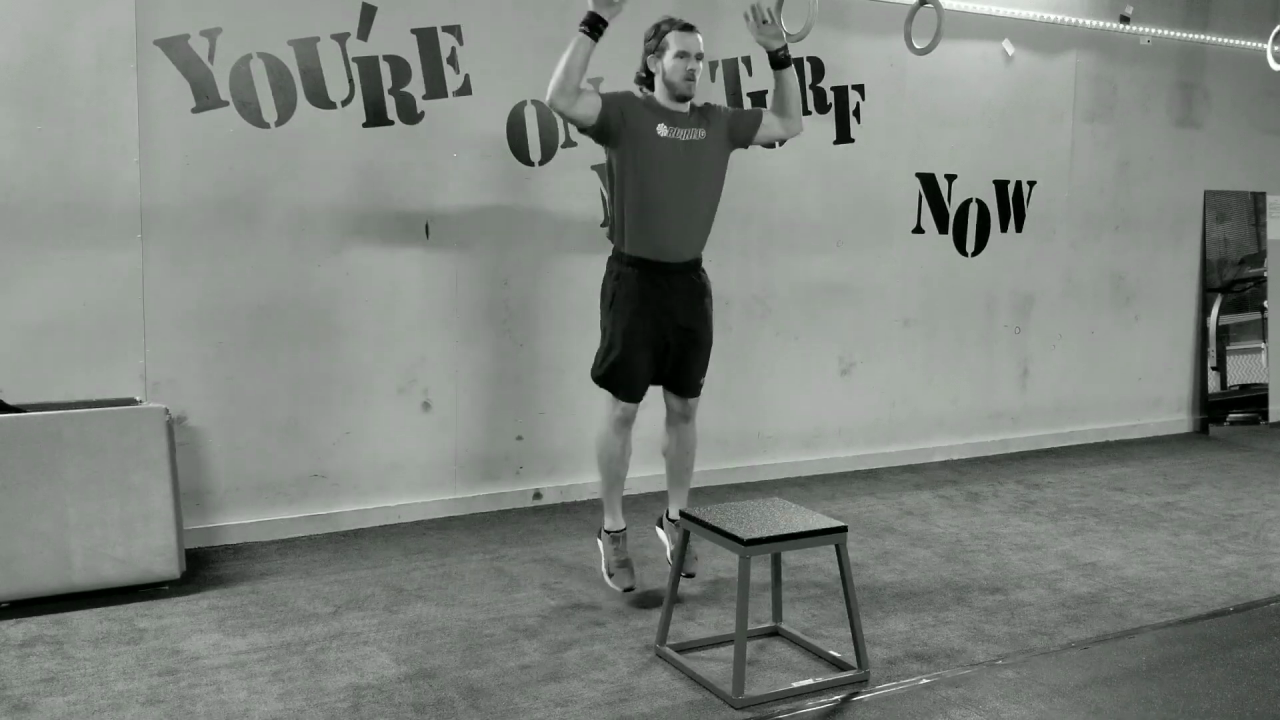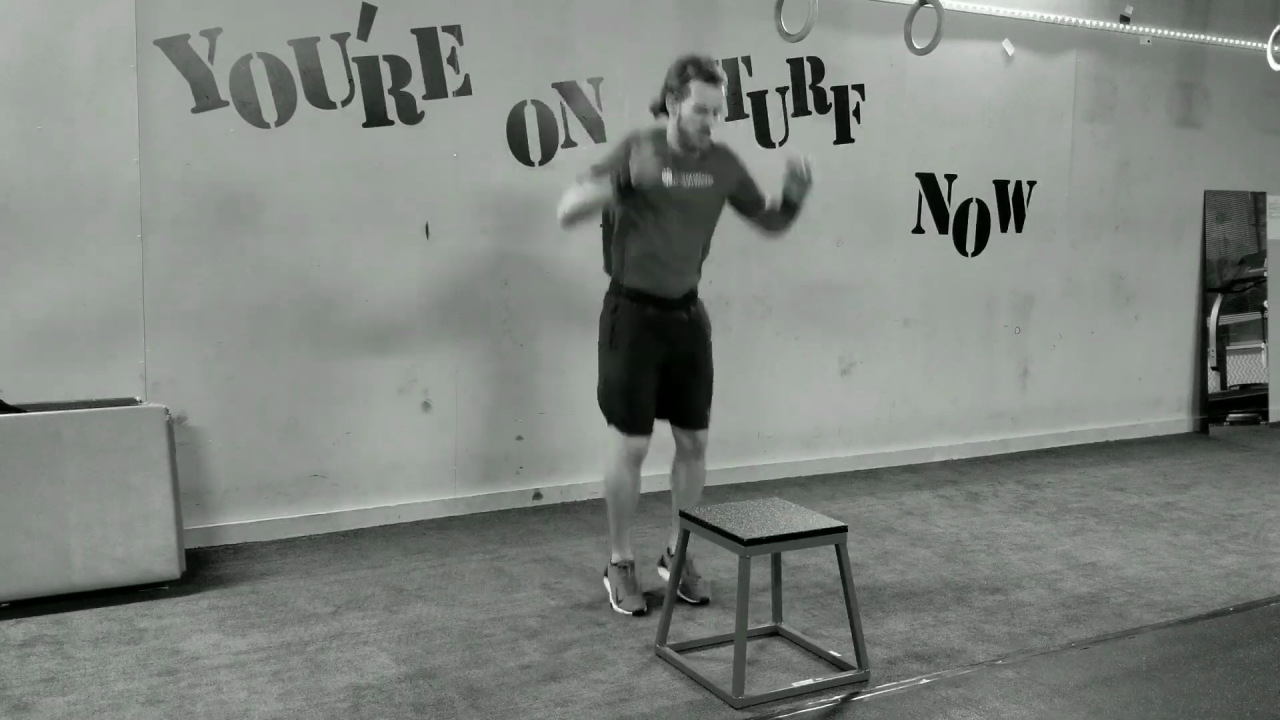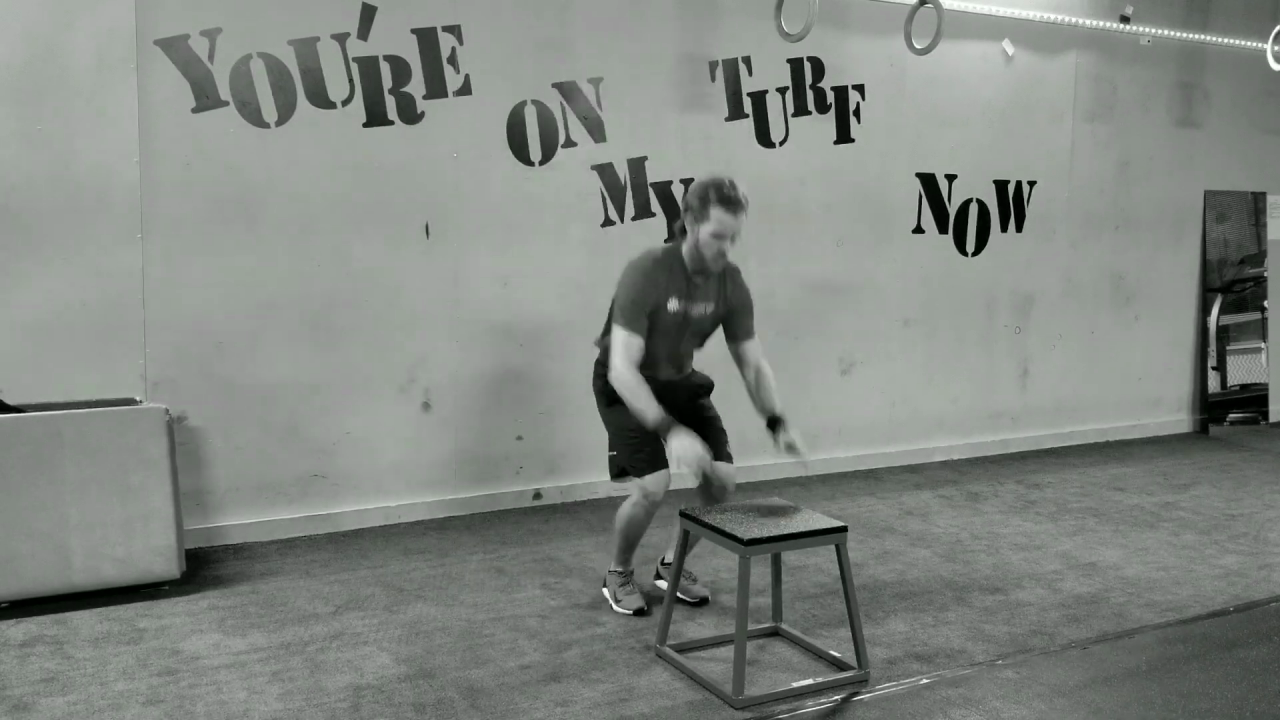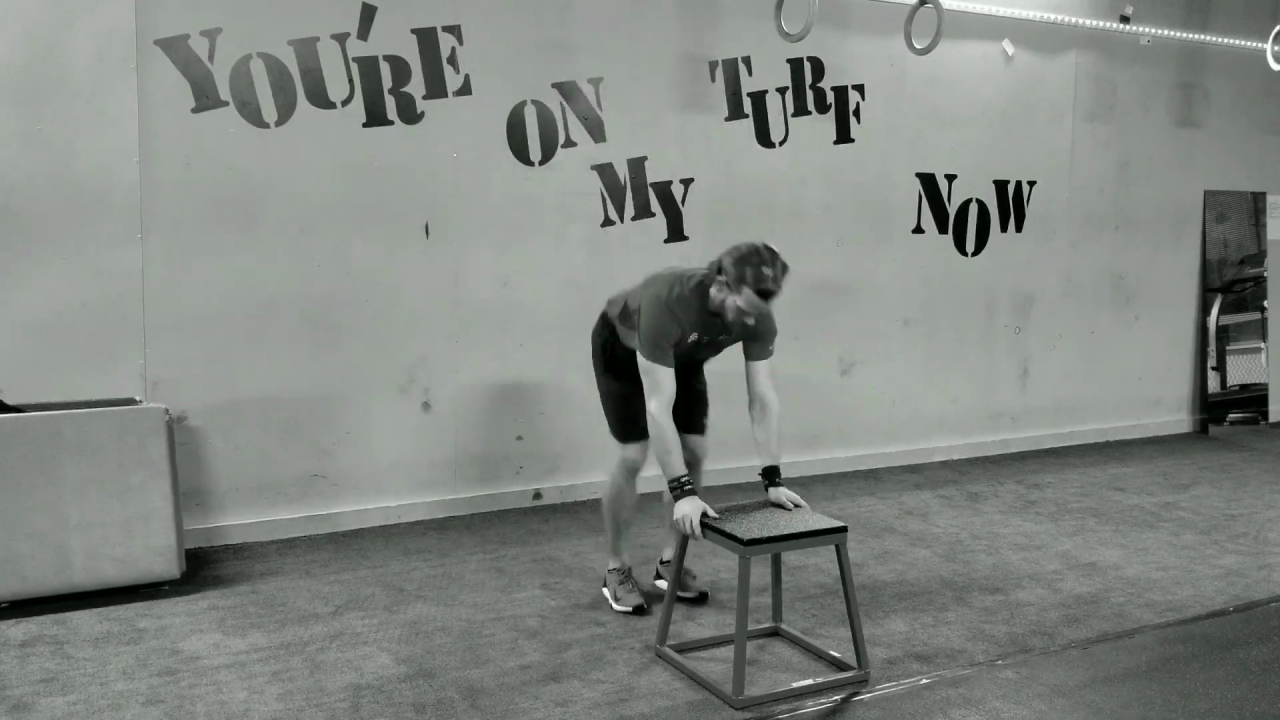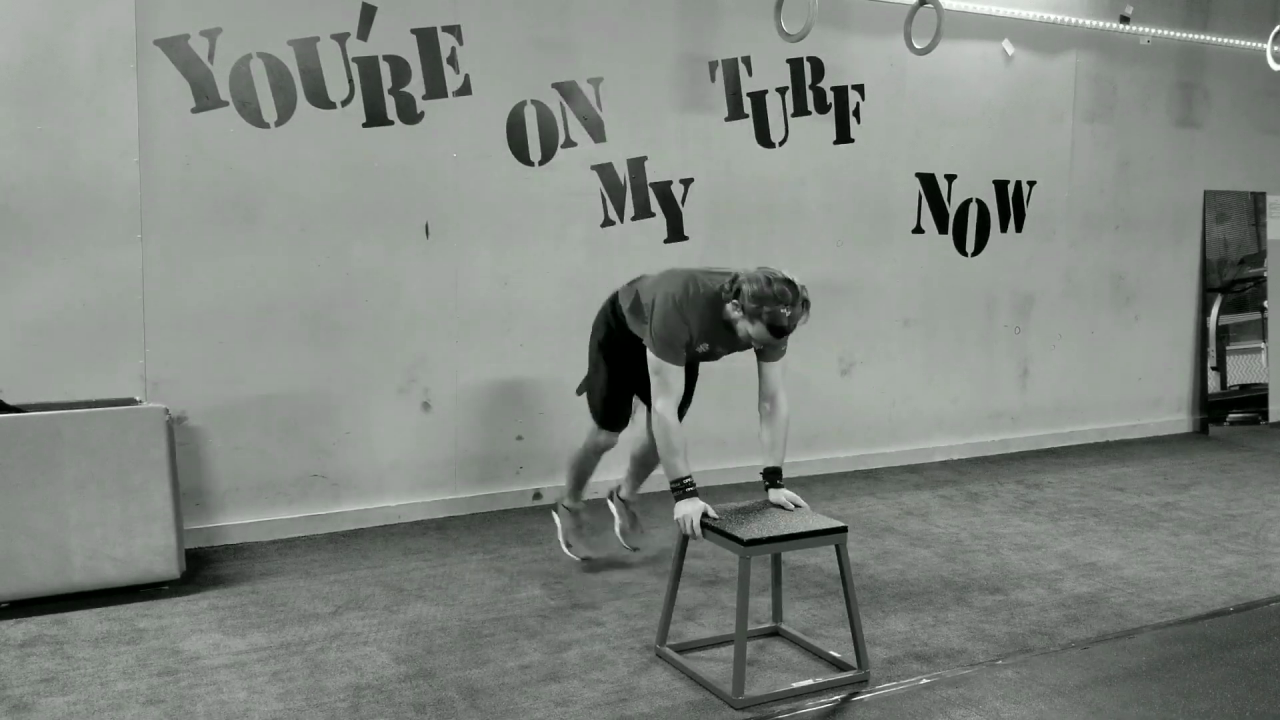
dt=0.2s
person 1, frame 1
left shoulder: (716, 120)
right shoulder: (626, 111)
left elbow: (787, 124)
right elbow: (560, 96)
left wrist: (779, 57)
left hip: (690, 281)
right hip: (635, 281)
left knee: (684, 408)
right knee: (623, 408)
left ankle: (676, 518)
right ankle: (612, 530)
person 1, frame 2
left shoulder: (723, 164)
right shoulder: (633, 152)
left elbow: (770, 222)
right elbow: (569, 211)
left wrist: (794, 195)
right wrist: (626, 176)
left hip: (684, 313)
right hip: (632, 314)
left knee: (694, 439)
right knee: (632, 444)
left ankle: (676, 555)
right ankle: (620, 563)
person 1, frame 3
left shoulder: (730, 282)
right shoulder: (646, 273)
left elbow: (752, 363)
right elbow: (621, 369)
left wrist: (777, 423)
right wrist: (670, 431)
left hip: (681, 382)
right hip: (625, 387)
left knee: (721, 480)
right knee: (653, 487)
left ankle: (673, 565)
right ankle: (618, 574)
person 1, frame 4
left shoulder: (759, 313)
right shoulder: (666, 301)
left elbow: (762, 399)
right elbow: (657, 406)
left wrist: (774, 480)
right wrist: (682, 493)
left hip: (684, 353)
right hip: (623, 346)
left knee: (693, 450)
right knee: (631, 454)
left ankle: (671, 562)
right ankle: (617, 570)
person 1, frame 5
left shoulder: (773, 317)
right shoulder: (679, 302)
left elbow: (772, 401)
right elbow: (664, 405)
left wrist: (774, 481)
right wrist: (684, 492)
right hip: (627, 332)
left knee: (661, 434)
right knee: (607, 434)
left ankle: (624, 500)
right ankle: (570, 508)
